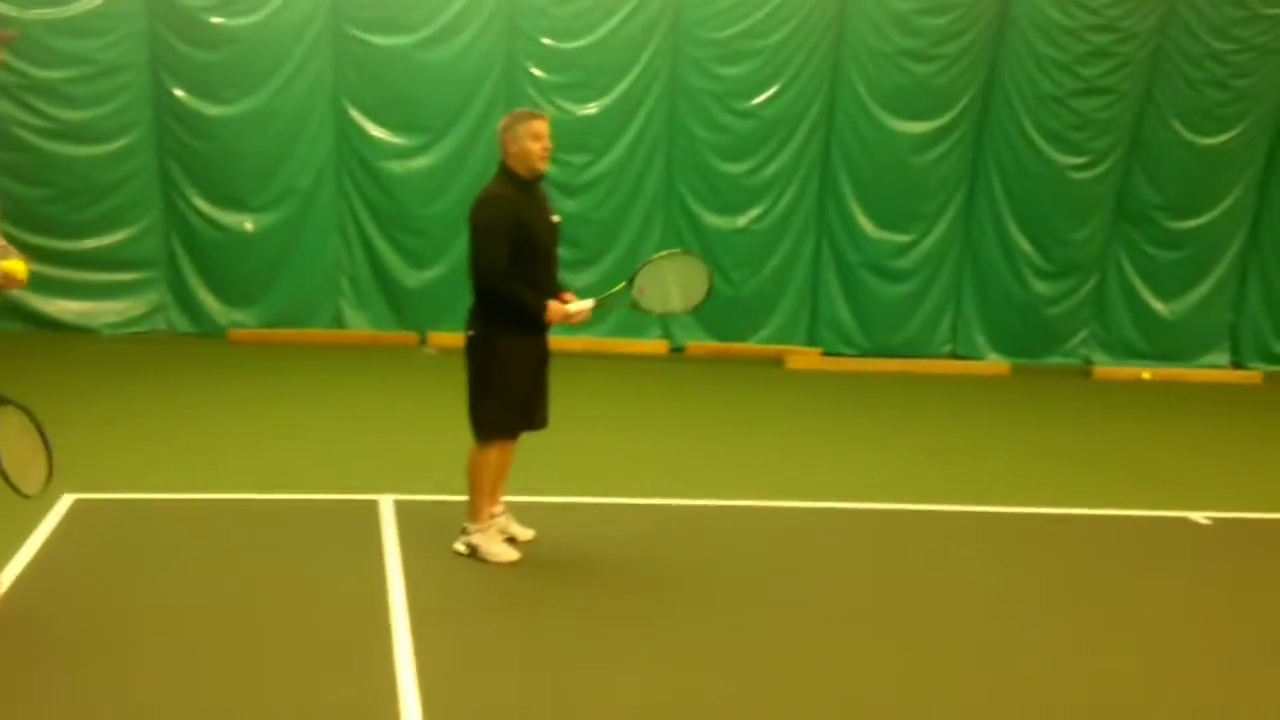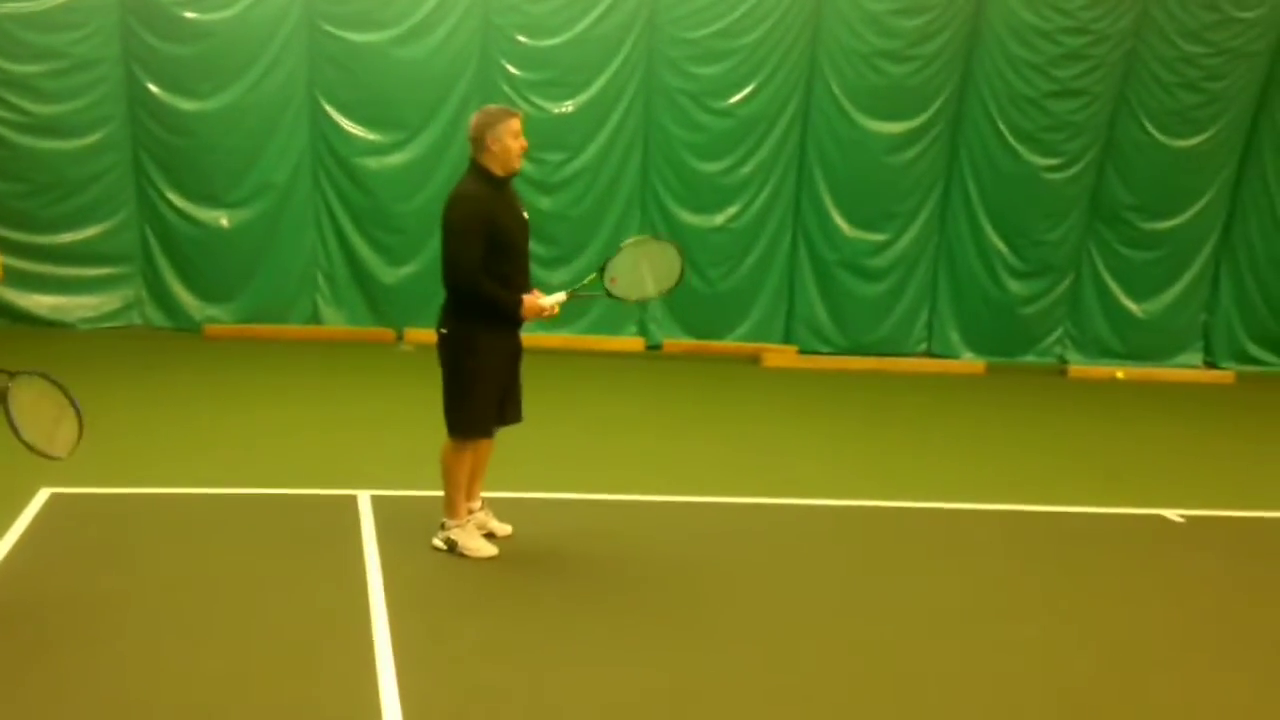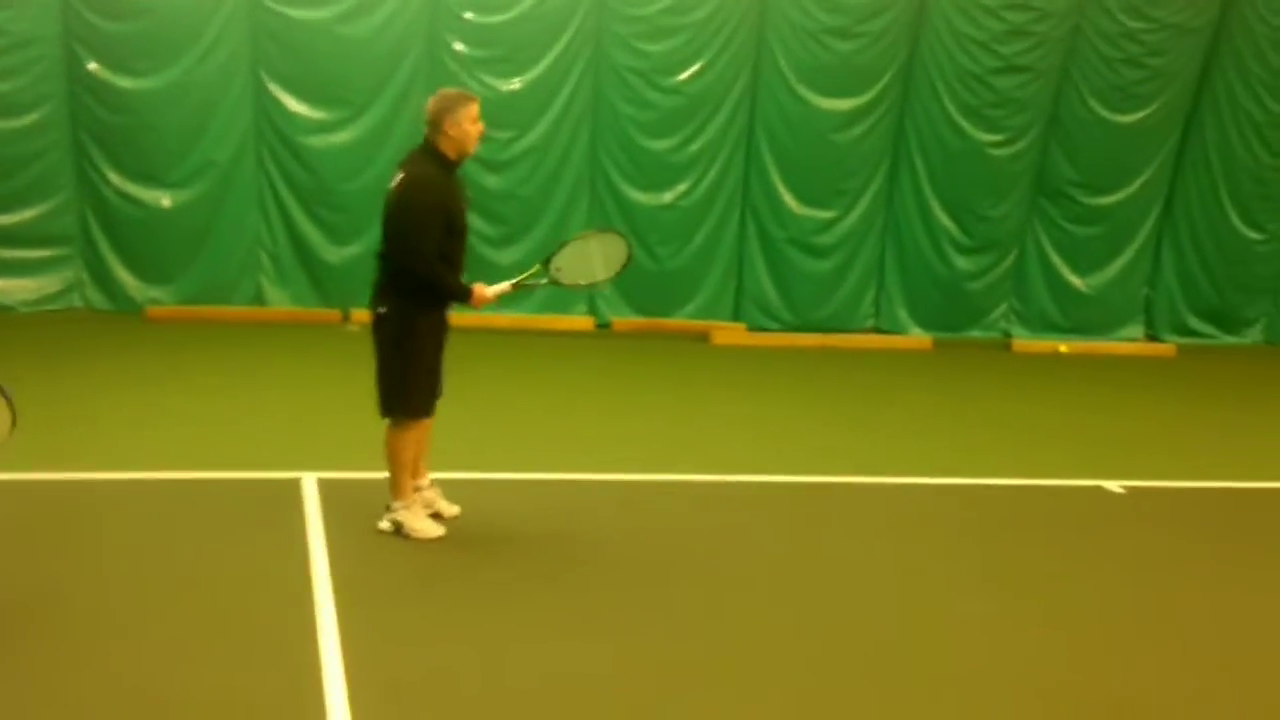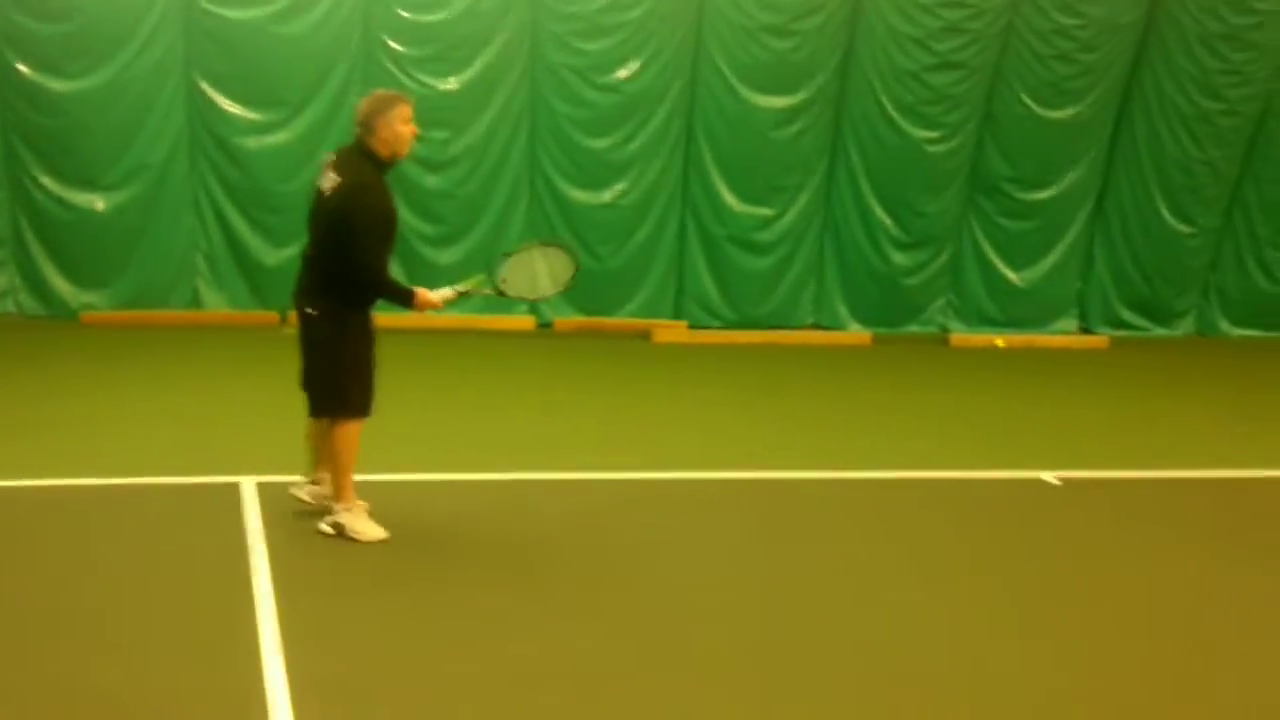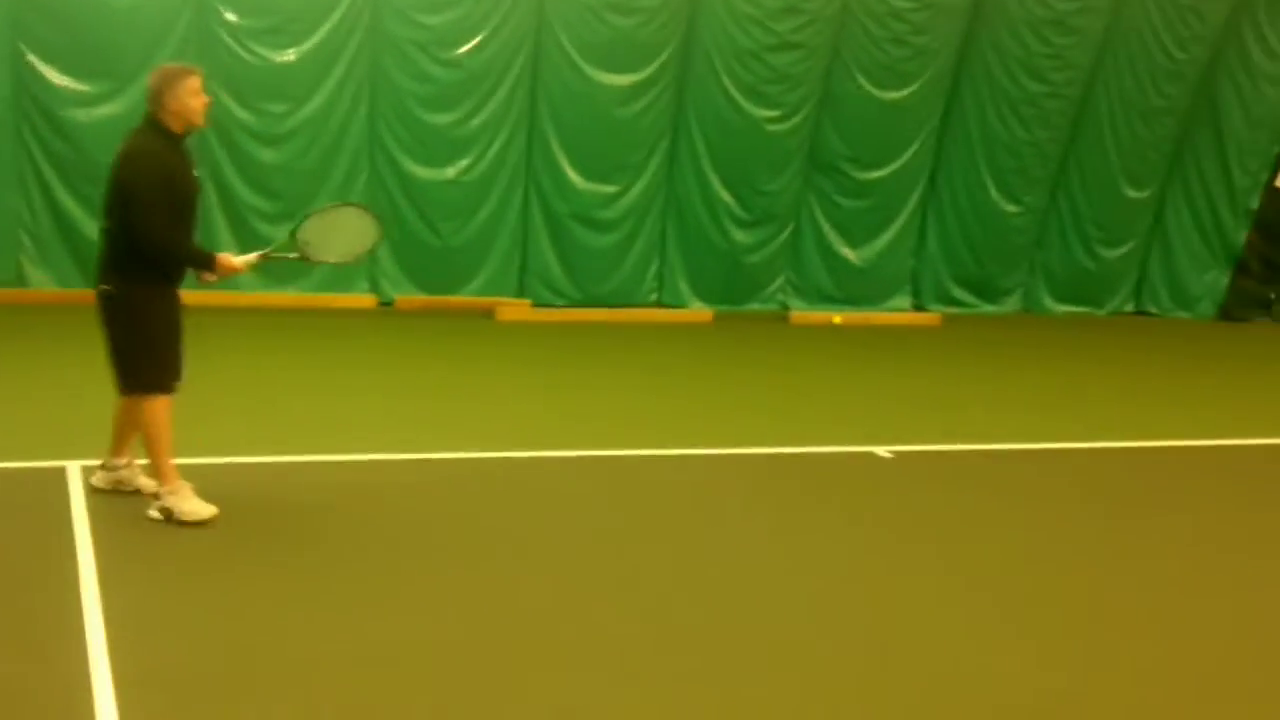
dt=0.4s
person 1, frame 1
left shoulder: (537, 196)
right shoulder: (496, 202)
right elbow: (491, 278)
left wrist: (560, 295)
right wrist: (541, 308)
left hip: (529, 334)
right hip: (497, 335)
left knee: (512, 430)
right knee: (491, 433)
left ankle: (494, 512)
right ankle: (475, 529)
person 1, frame 2
left shoulder: (503, 192)
right shoulder: (470, 200)
right elbow: (464, 277)
left wrist: (526, 294)
right wrist: (516, 304)
left hip: (500, 330)
right hip: (471, 332)
left knee: (488, 425)
right knee: (467, 429)
left ankle: (473, 507)
right ankle: (453, 524)
person 1, frame 3
left shoulder: (429, 166)
right shoulder: (427, 185)
right elbow: (419, 264)
left wrist: (456, 291)
right wrist: (466, 293)
left hip: (418, 304)
right hip: (407, 308)
left knee: (422, 403)
right knee: (408, 409)
left ankle: (419, 486)
right ankle: (400, 507)
person 1, frame 4
left shoulder: (345, 162)
right shoulder: (364, 187)
right elbow: (366, 271)
right wrist: (412, 298)
left hip: (324, 298)
right hip: (338, 308)
left knee: (328, 399)
right knee: (347, 408)
left ankle: (319, 481)
right ankle: (345, 509)
person 1, frame 5
left shoulder: (172, 147)
right shoulder: (144, 155)
right elbow: (152, 237)
left wrist: (198, 261)
right wrist: (210, 262)
left hip: (158, 284)
right hip: (131, 287)
left knee: (144, 382)
right knee: (154, 386)
left ankle: (116, 463)
right ankle: (171, 492)
